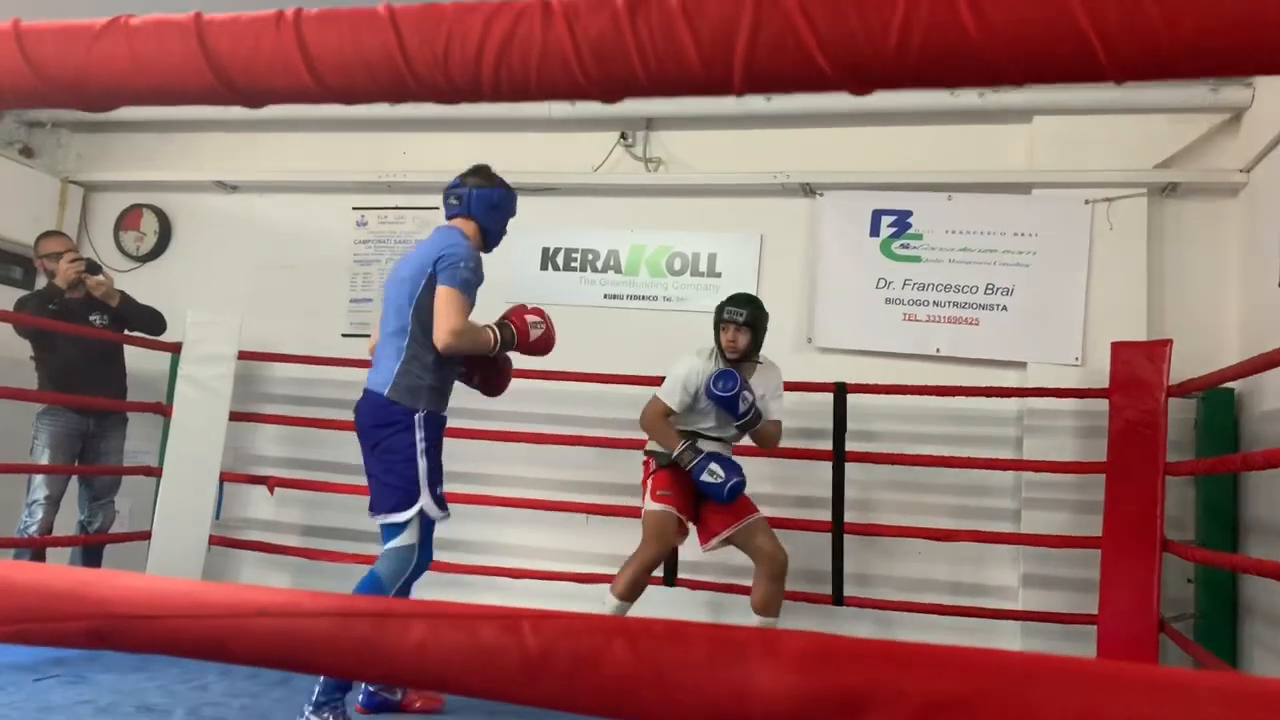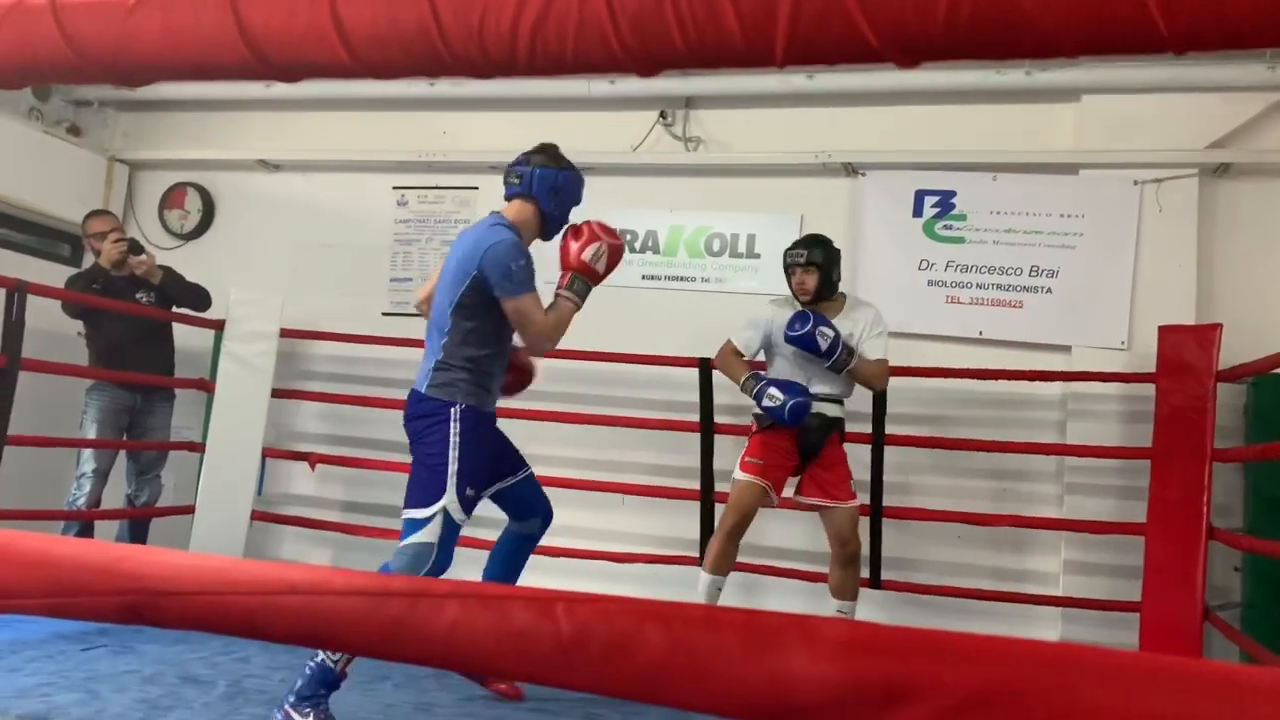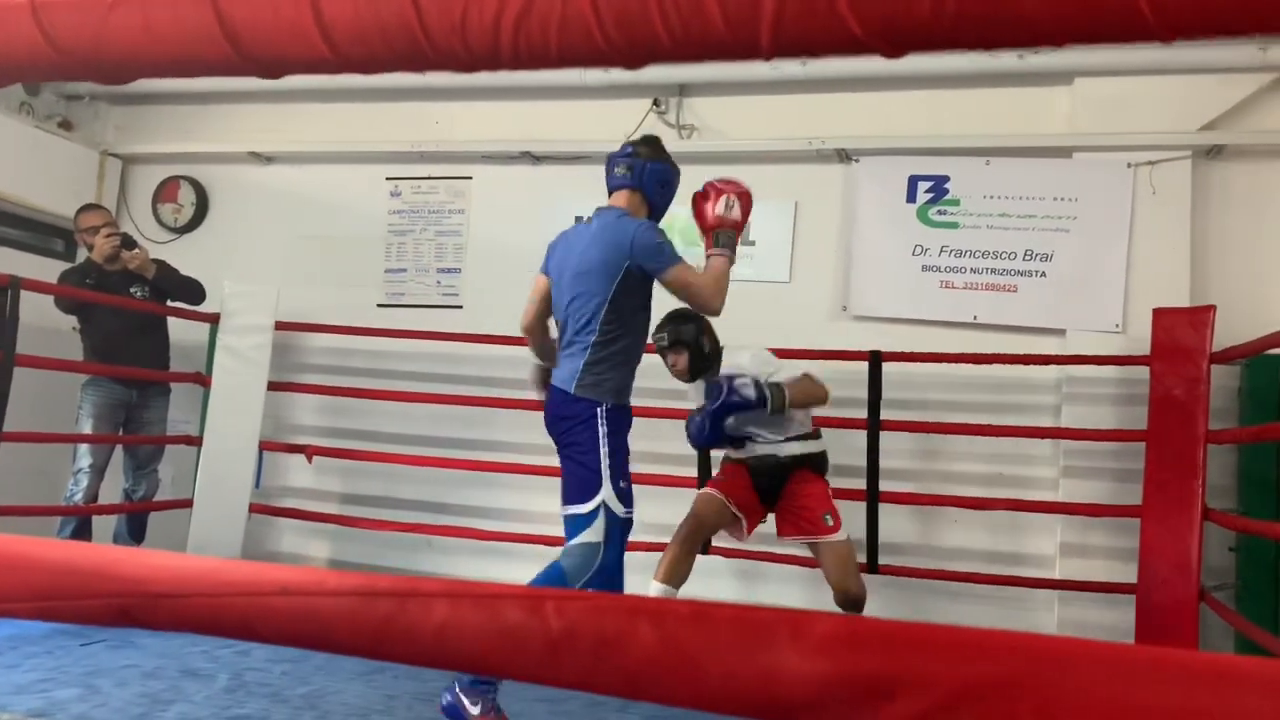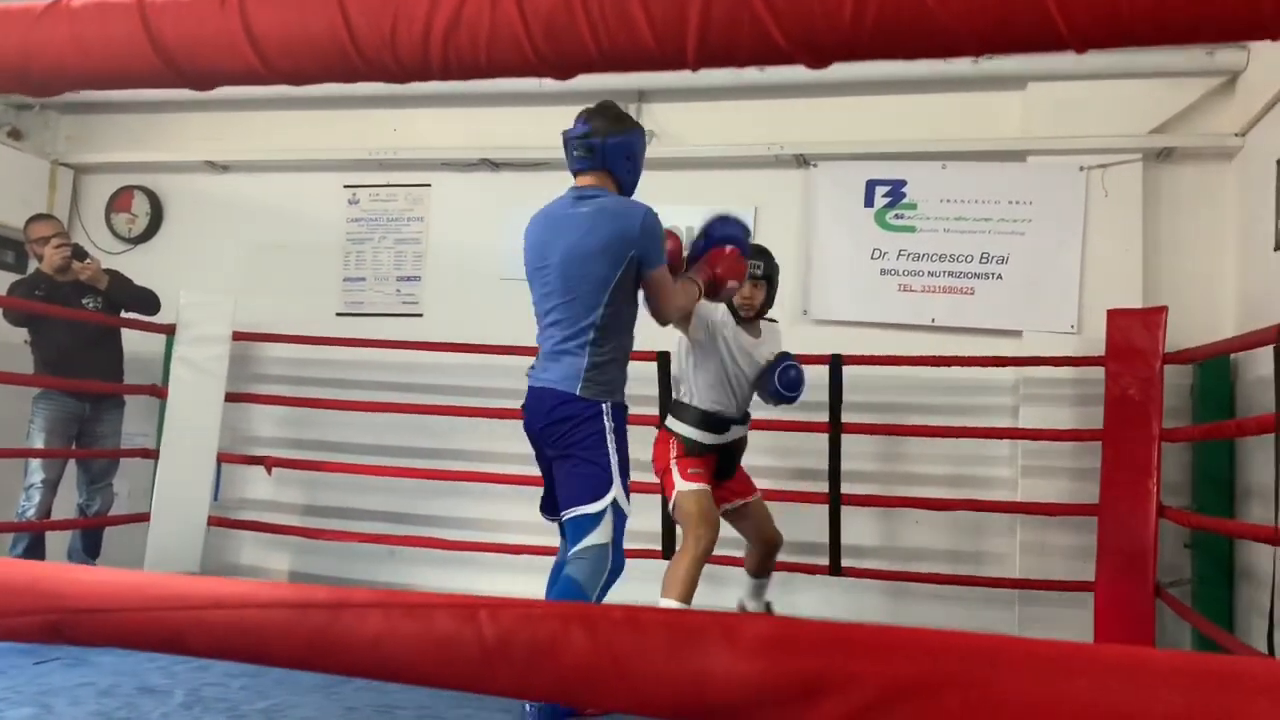
dt=1s
person 1, frame 1
left shoulder: (420, 254)
right shoulder: (459, 253)
right elbow: (448, 337)
left wrist: (465, 368)
right wrist: (505, 335)
left hip: (382, 407)
right hip: (406, 412)
left knee: (405, 545)
right knee: (405, 556)
person 1, frame 2
left shoulder: (485, 235)
right shoulder: (505, 247)
left elbow: (427, 300)
right elbow: (540, 339)
right wrist: (579, 281)
left hip: (467, 414)
right hip: (450, 414)
left knee: (533, 512)
right knee: (423, 558)
person 1, frame 3
left shoulder: (570, 238)
right shoulder: (639, 235)
left elbow: (532, 323)
right elbow: (711, 300)
right wrist: (723, 240)
left hip: (571, 399)
right hip: (591, 407)
left knee: (611, 531)
right knee: (590, 549)
person 1, frame 4
left shoulder: (540, 226)
right shoulder: (634, 220)
right elbow: (671, 312)
right wrist: (703, 280)
left hip: (543, 399)
right hip: (587, 404)
left knee: (577, 544)
right knee: (594, 555)
person 2, frame 1
left shoulder: (768, 374)
right shoulder: (696, 365)
left elbow: (771, 441)
right elbow: (650, 417)
left wrist: (746, 413)
right wrist: (693, 458)
left hip: (713, 474)
right hip: (670, 465)
left knee: (773, 558)
right knee: (655, 548)
person 2, frame 2
left shoulder: (865, 316)
right shoulder: (777, 312)
left elbow: (879, 380)
right elbow: (725, 356)
left wrist: (836, 351)
right wrist: (757, 385)
left hip: (825, 433)
right hip: (776, 426)
left knee: (847, 543)
right knee: (734, 518)
person 2, frame 3
left shoulder: (747, 362)
right shoulder: (702, 379)
left elbow: (816, 393)
left wrist: (764, 395)
right wrist: (708, 429)
left hip: (797, 467)
right hip: (745, 466)
left knee: (849, 588)
right knee: (695, 524)
person 2, frame 4
left shoulder: (770, 335)
right shoulder: (708, 319)
left elbow: (768, 383)
left wrist: (781, 380)
left hip: (726, 448)
right hip: (684, 446)
left knee: (768, 540)
right knee: (702, 537)
left ankle: (754, 605)
person 3, frame 1
left shoulder: (110, 299)
right shoulder: (34, 303)
left elbow: (156, 325)
right elbow: (24, 328)
left wrist: (115, 300)
right wrist: (59, 285)
left hip: (109, 419)
right hip: (59, 416)
left knee: (99, 514)
right knee: (41, 507)
person 3, frame 2
left shoulder: (158, 275)
right shoulder: (85, 281)
left elbow: (202, 301)
right elbow: (71, 308)
left wrist: (157, 277)
right wrist: (103, 266)
left hip: (156, 395)
right hip: (108, 391)
left knee: (146, 488)
right knee: (89, 480)
person 3, frame 3
left shoulder: (153, 269)
right shoulder: (79, 276)
left elbow: (196, 294)
right elbow: (65, 303)
left wrist: (151, 272)
right wrist: (96, 261)
left hip: (152, 390)
right hip: (103, 387)
left knee: (143, 480)
right knee: (87, 474)
person 3, frame 4
left shoulder: (106, 279)
right shoulder: (28, 288)
left elbow: (151, 304)
left wrist: (103, 283)
right wrist: (45, 272)
left hip: (105, 403)
right hip: (55, 400)
left knee: (98, 496)
right knee: (39, 490)
left ankle: (82, 568)
